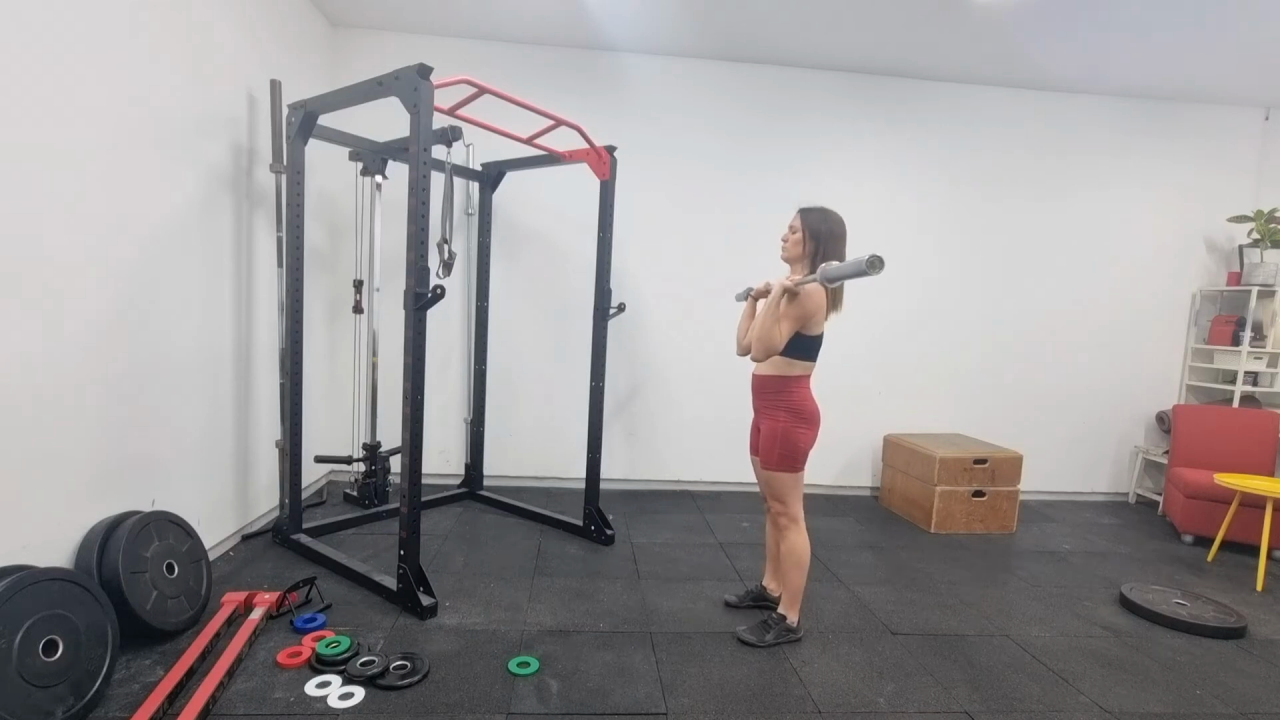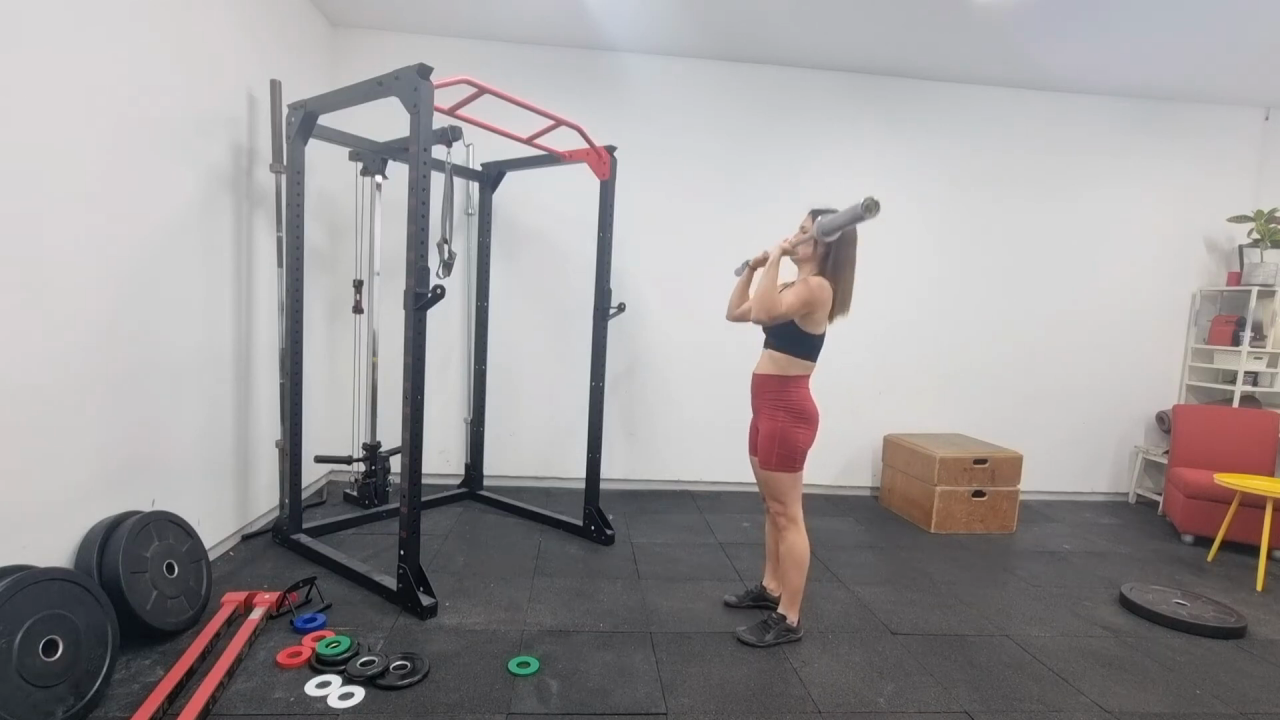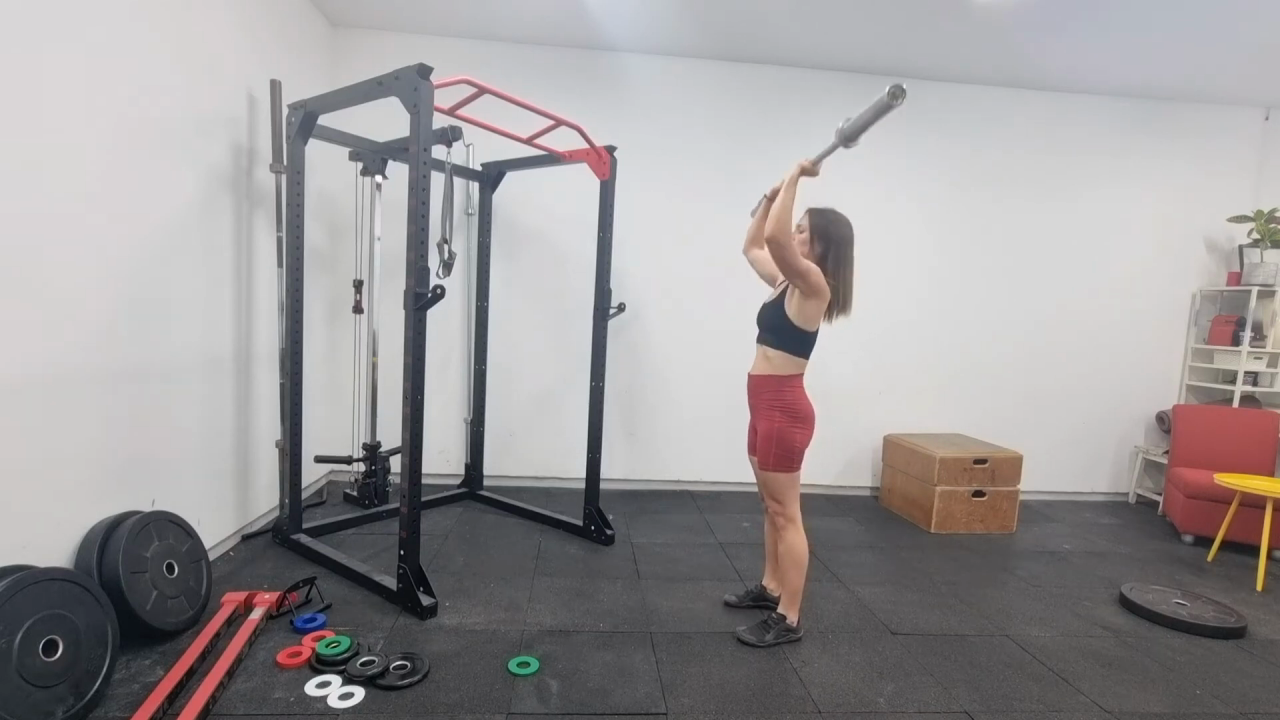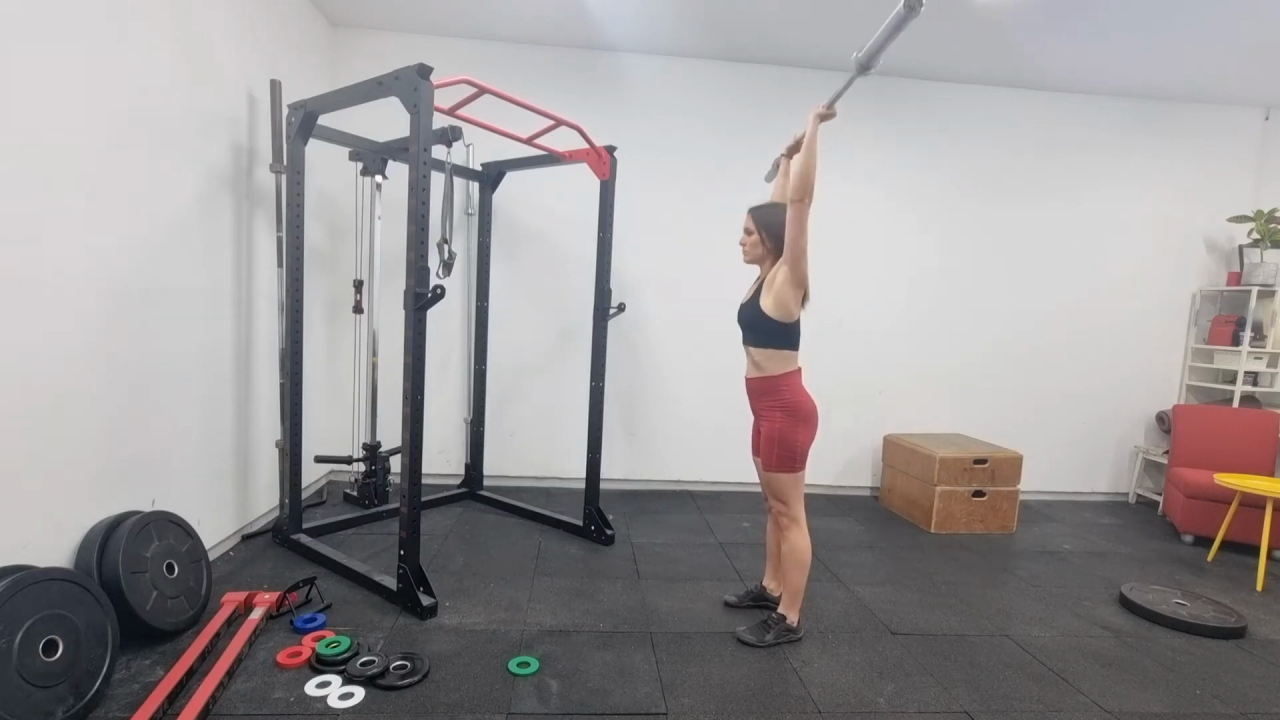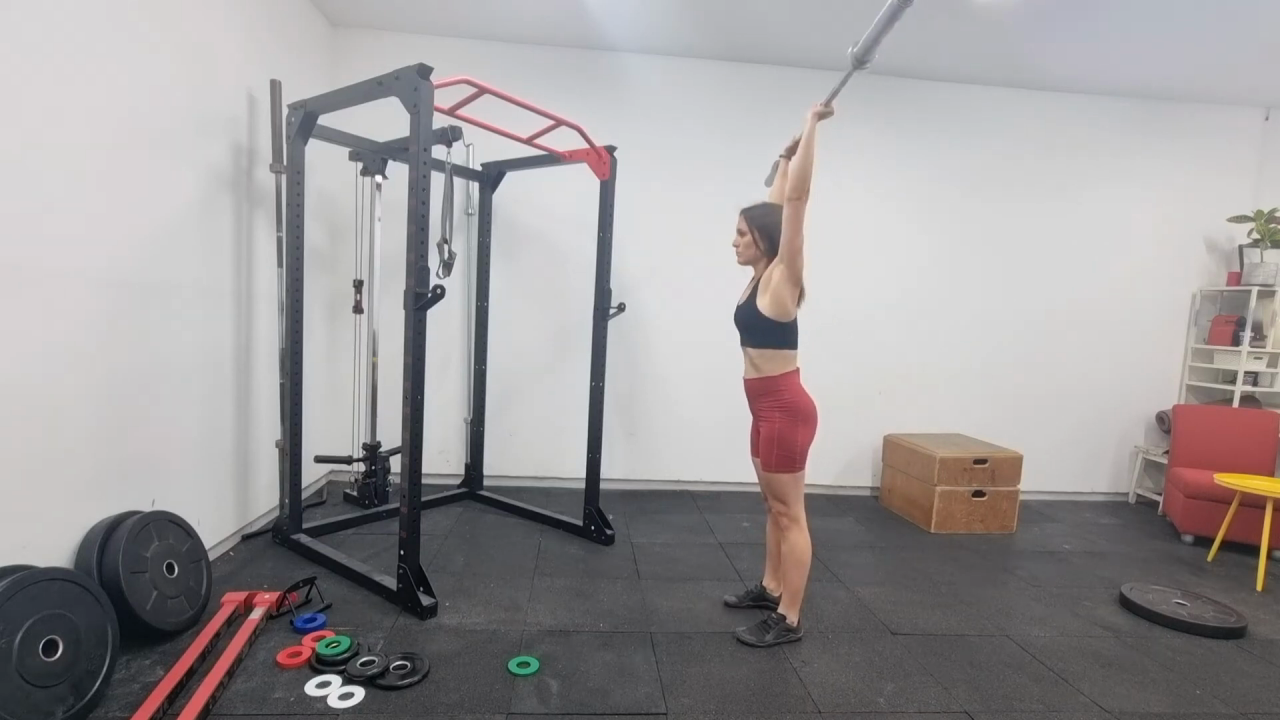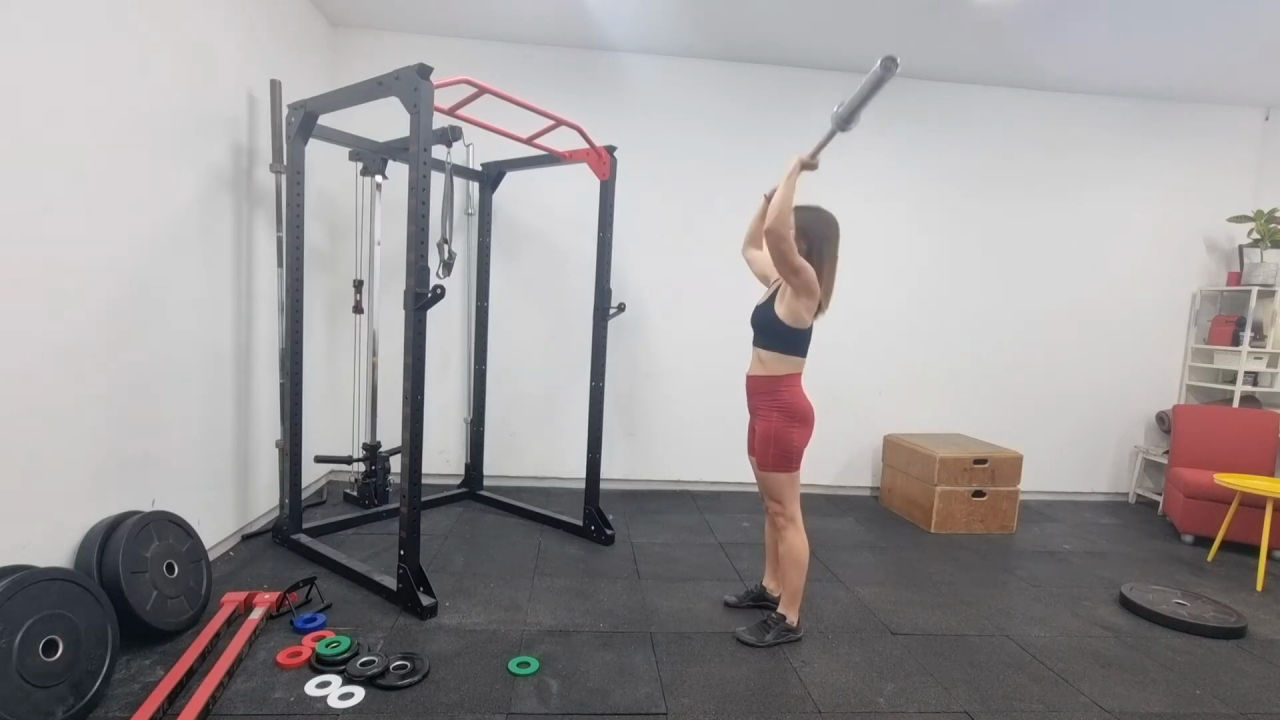
dt=0.5s
person 1, frame 1
left shoulder: (809, 292)
right shoulder: (790, 289)
left elbow: (763, 349)
right elbow: (744, 345)
left wrist: (776, 295)
right wrist: (755, 299)
left hip: (789, 411)
right hip: (769, 408)
left knee: (789, 515)
right knee: (773, 508)
left ankle: (788, 619)
right ankle: (771, 588)
person 1, frame 2
left shoulder: (816, 287)
right shoulder: (794, 286)
left elbow: (762, 312)
right elbow: (736, 311)
left wrist: (774, 262)
right wrist: (754, 269)
left hip: (787, 410)
right hip: (769, 407)
left knee: (787, 515)
right knee: (773, 508)
left ankle: (788, 619)
right ankle: (771, 587)
person 1, frame 3
left shoulder: (813, 285)
right shoulder: (788, 282)
left elbow: (777, 237)
right elbow: (753, 246)
left wrist: (794, 180)
right wrist: (772, 199)
left hip: (784, 409)
right hip: (766, 407)
left knee: (786, 514)
right knee: (773, 507)
left ankle: (788, 619)
right ankle: (771, 587)
person 1, frame 4
left shoulder: (788, 277)
right shoulder: (768, 276)
left elbow: (800, 201)
right elbow: (779, 207)
left wrist: (813, 129)
right wrist: (786, 159)
left hip: (786, 410)
right hip: (769, 409)
left knee: (790, 514)
right knee: (775, 507)
left ankle: (788, 620)
right ankle: (771, 588)
person 1, frame 5
left shoulder: (783, 276)
right shoulder: (761, 276)
left elbow: (796, 201)
right elbow: (777, 206)
left wrist: (811, 128)
right wrist: (786, 157)
left hip: (785, 409)
right hip: (767, 409)
left knee: (790, 514)
right knee: (774, 508)
left ankle: (788, 620)
right ankle: (771, 589)
person 1, frame 6
left shoulder: (804, 283)
right shoulder: (781, 282)
left elbow: (775, 231)
right elbow: (751, 244)
left wrist: (793, 172)
right wrist: (773, 194)
left hip: (782, 409)
right hip: (766, 407)
left knee: (786, 513)
right knee: (772, 507)
left ankle: (787, 619)
right ankle: (771, 587)
